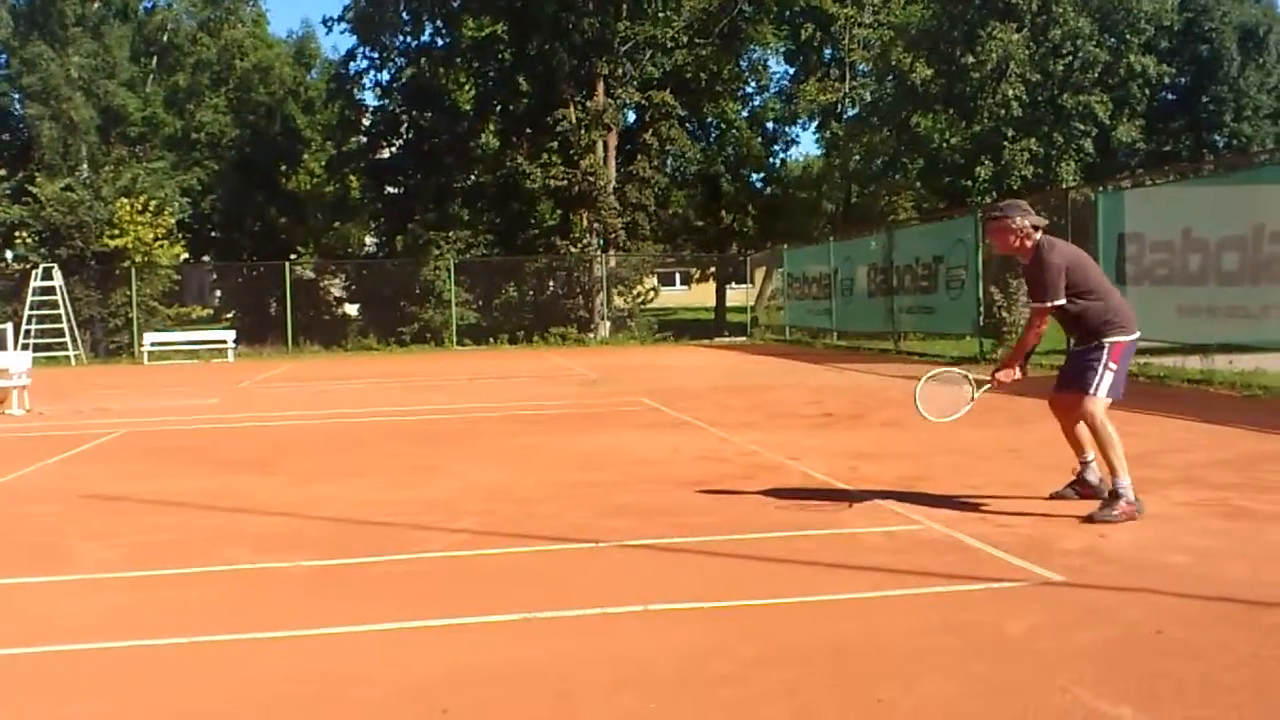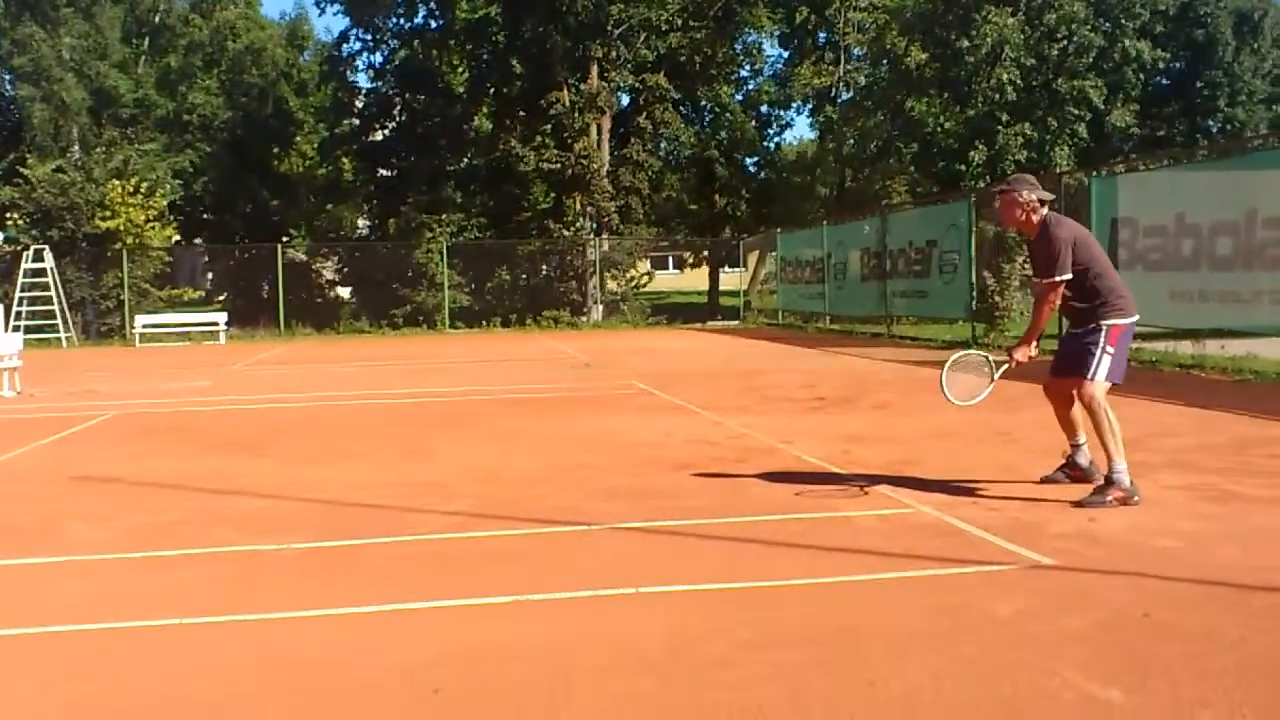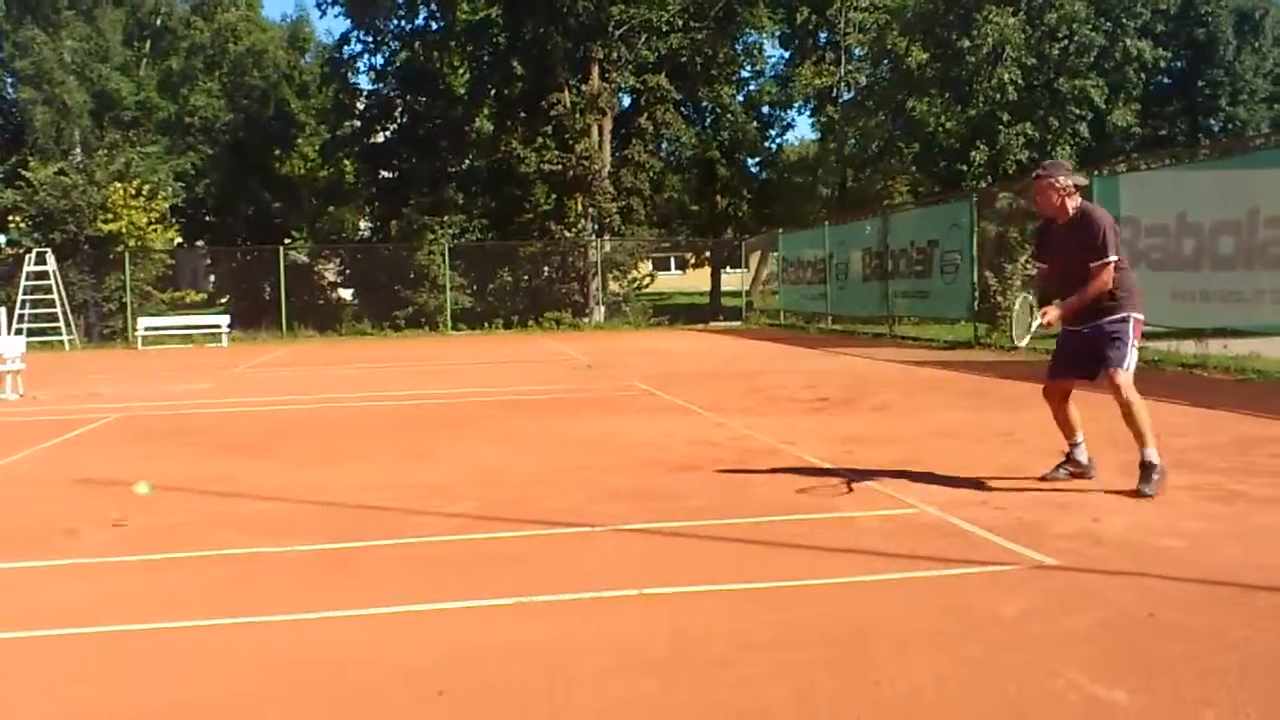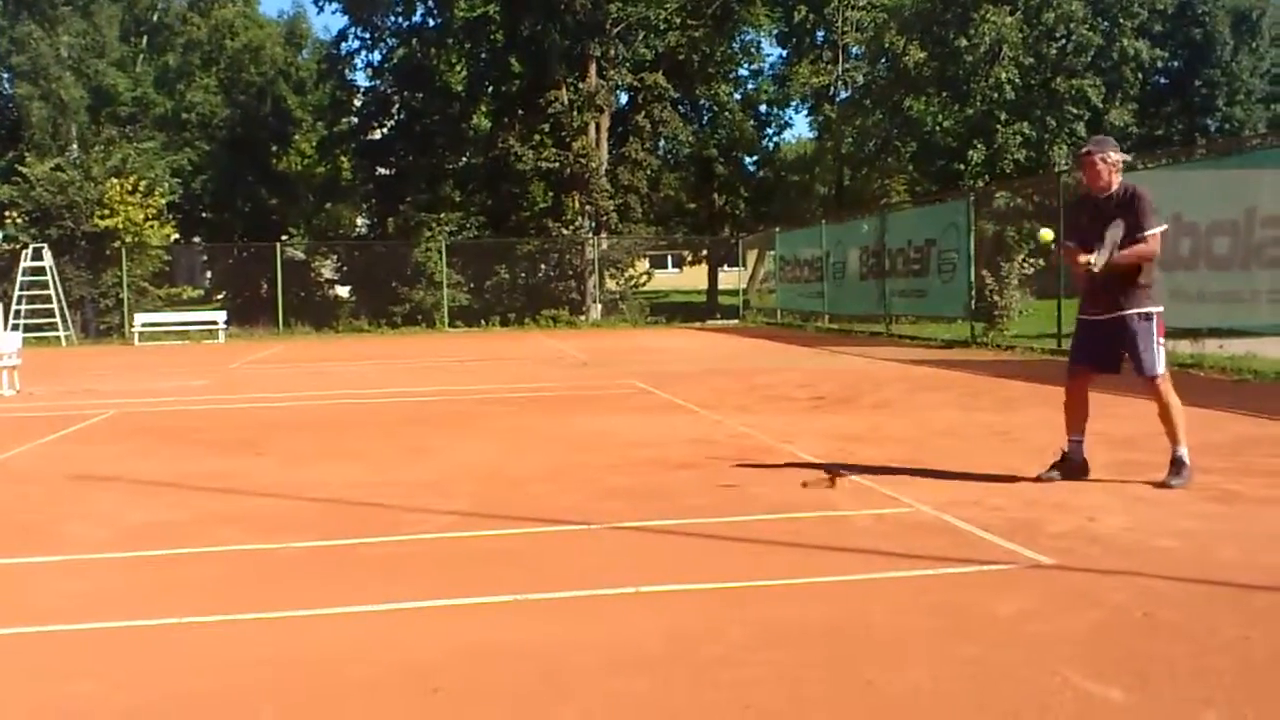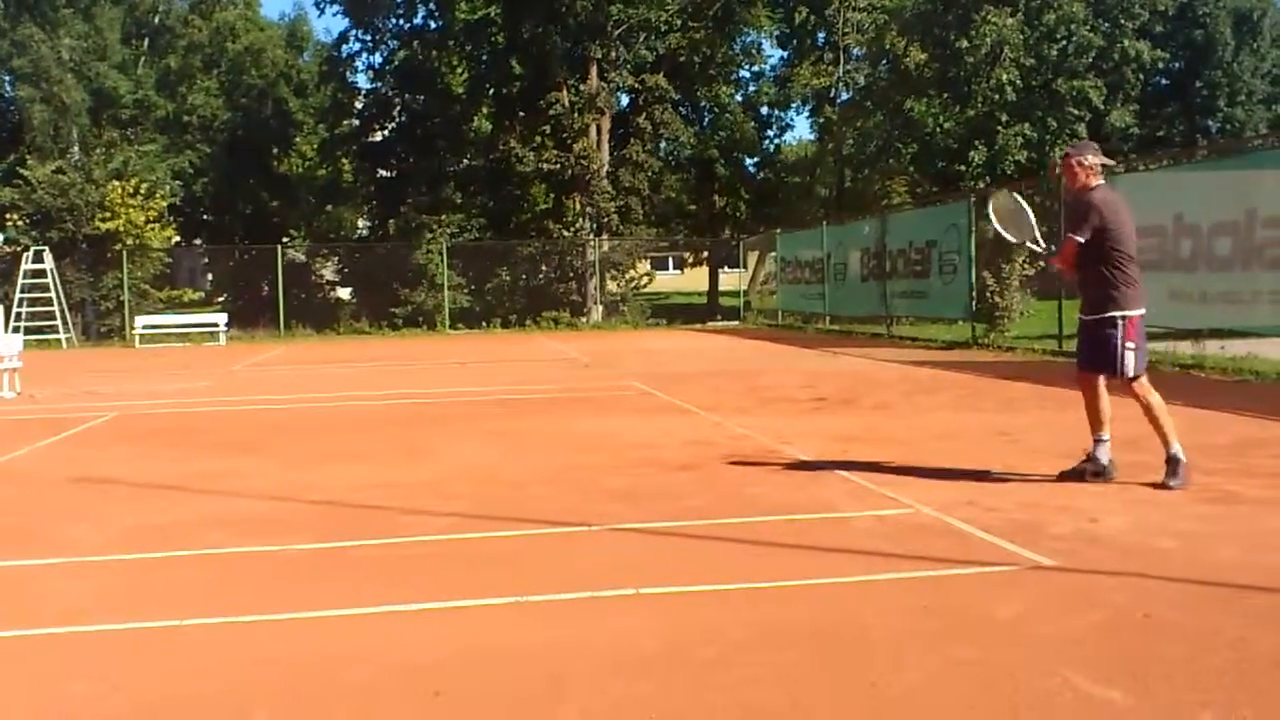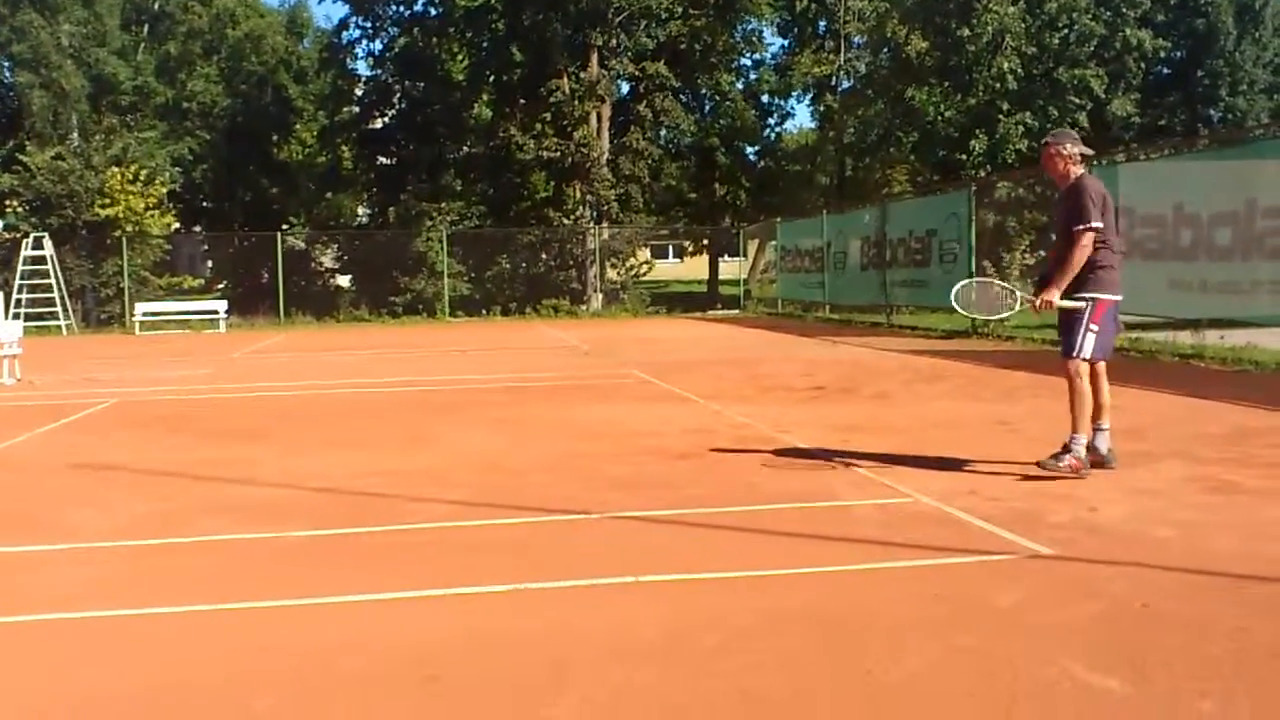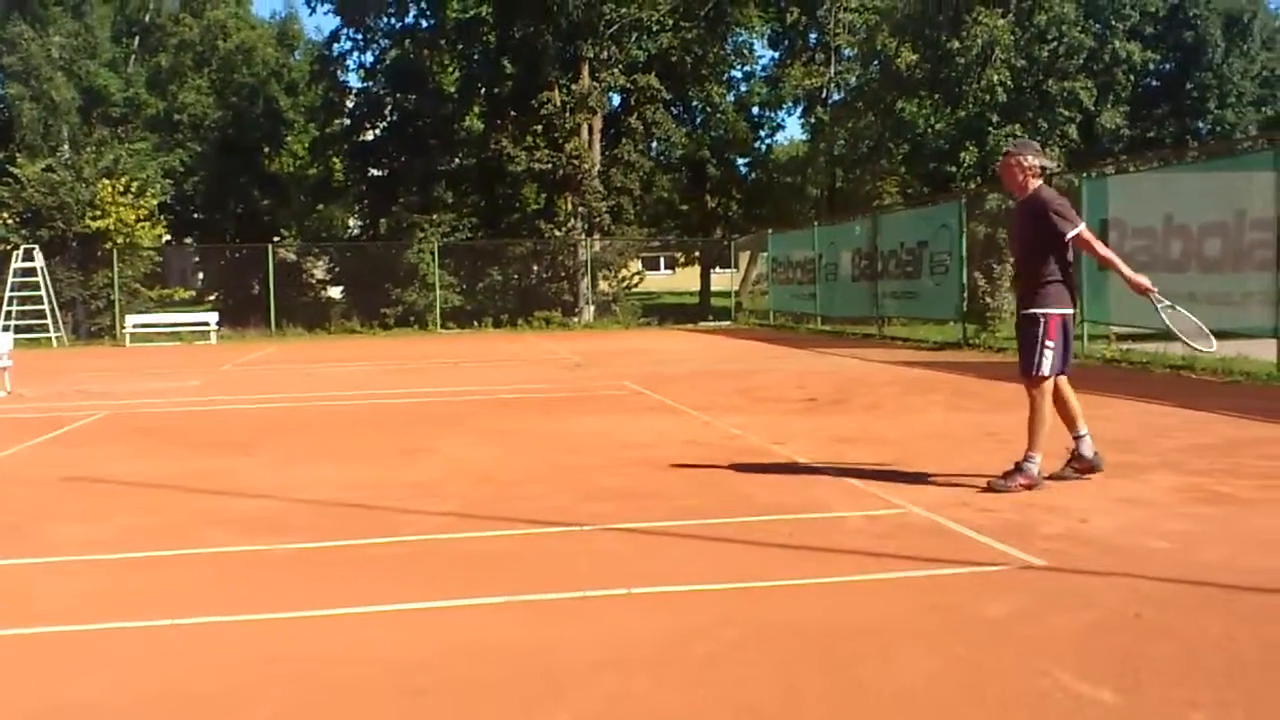
dt=0.4s
person 1, frame 1
left shoulder: (1050, 259)
right shoulder: (1034, 260)
left elbow: (1038, 325)
right elbow: (1038, 322)
left wrist: (1008, 365)
right wrist: (1020, 361)
left hip: (1112, 334)
right hip: (1090, 336)
left knee: (1090, 410)
right knee: (1062, 403)
left ankle: (1125, 497)
right ankle: (1090, 479)
person 1, frame 2
left shoulder: (1057, 234)
right shoulder: (1037, 237)
left elbow: (1051, 299)
right elbow: (1042, 295)
left wrist: (1026, 343)
right wrist: (1033, 340)
left hip: (1109, 316)
right hip: (1084, 319)
left knee: (1090, 393)
right knee: (1056, 388)
left ankle: (1121, 482)
right ankle: (1081, 461)
person 1, frame 3
left shoulder: (1095, 220)
right shoulder: (1047, 231)
left elbow: (1105, 280)
right elbow: (1046, 277)
left wrist: (1061, 309)
right wrist: (1046, 308)
left hip: (1117, 313)
right hip: (1079, 320)
left knee: (1120, 383)
right knee: (1054, 390)
left ankle: (1151, 464)
right ankle: (1079, 458)
person 1, frame 4
left shoulder: (1136, 198)
right shoulder: (1079, 207)
left elbow: (1151, 248)
right elbow: (1073, 257)
left wrist: (1105, 259)
right wrist: (1084, 262)
left hip: (1138, 306)
right hip: (1095, 309)
left knee: (1159, 384)
right knee: (1076, 383)
left ankle: (1181, 460)
right ankle: (1075, 457)
person 1, frame 5
left shoulder: (1089, 202)
right shoulder: (1106, 199)
left elbow: (1065, 258)
left wrist: (1056, 262)
right wrist: (1078, 268)
left hip: (1119, 308)
right hip: (1097, 308)
left knee: (1136, 385)
right knee: (1089, 381)
left ankle: (1176, 458)
right ankle: (1100, 459)
person 1, frame 6
left shoulder: (1086, 189)
right shoulder: (1069, 193)
left elbow: (1084, 247)
right elbow: (1062, 248)
left wrist: (1055, 288)
right wrist: (1042, 286)
left hip: (1096, 291)
right hip: (1083, 291)
left knee: (1076, 366)
right knee: (1093, 368)
left ankle: (1077, 450)
right ankle: (1100, 447)
person 1, frame 7
left shoulder: (1046, 202)
right shoulder: (1024, 205)
left elbow: (1089, 242)
left wrist: (1128, 275)
left hip: (1047, 305)
right hip: (1035, 305)
left knee: (1039, 385)
right knee: (1055, 381)
left ankle: (1029, 468)
right ankle: (1085, 453)
